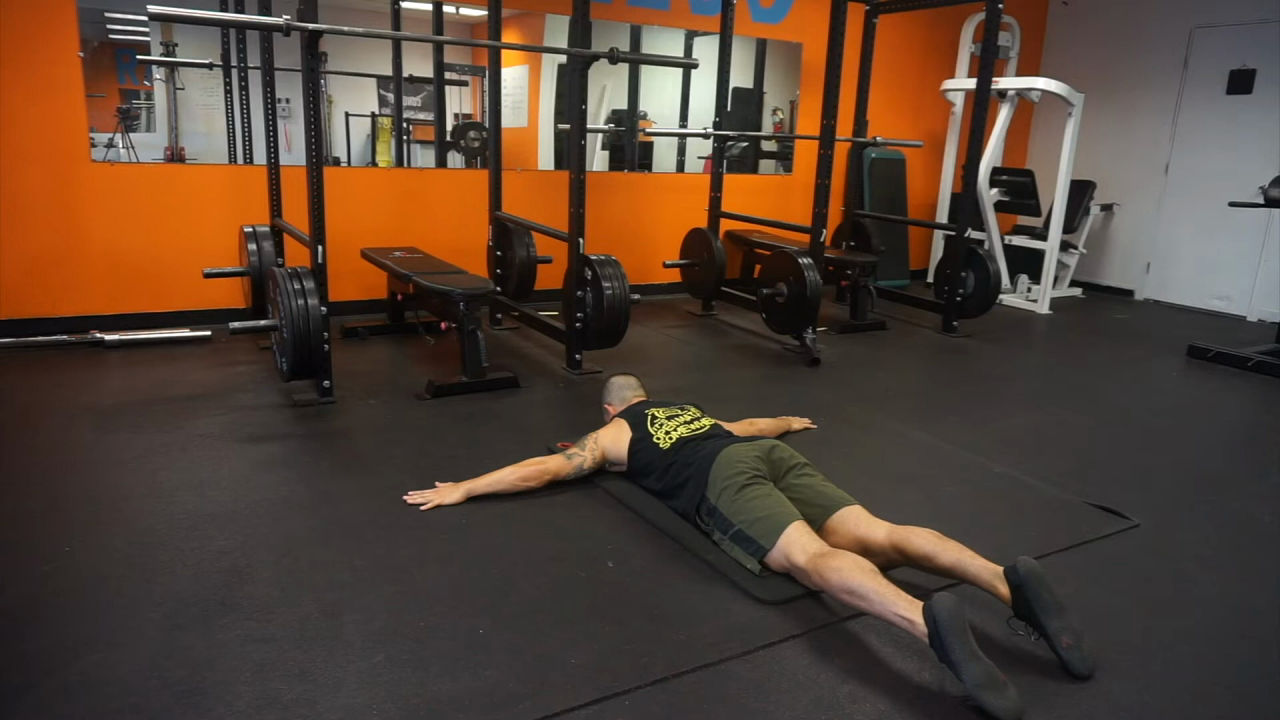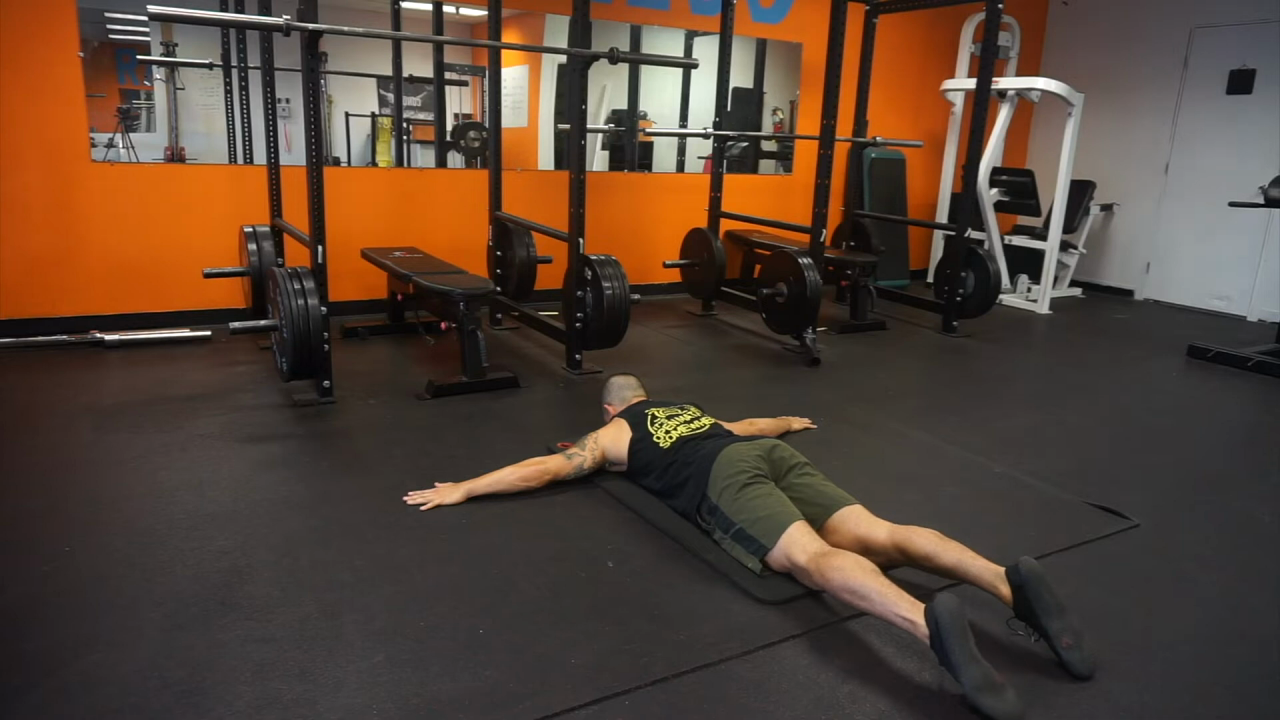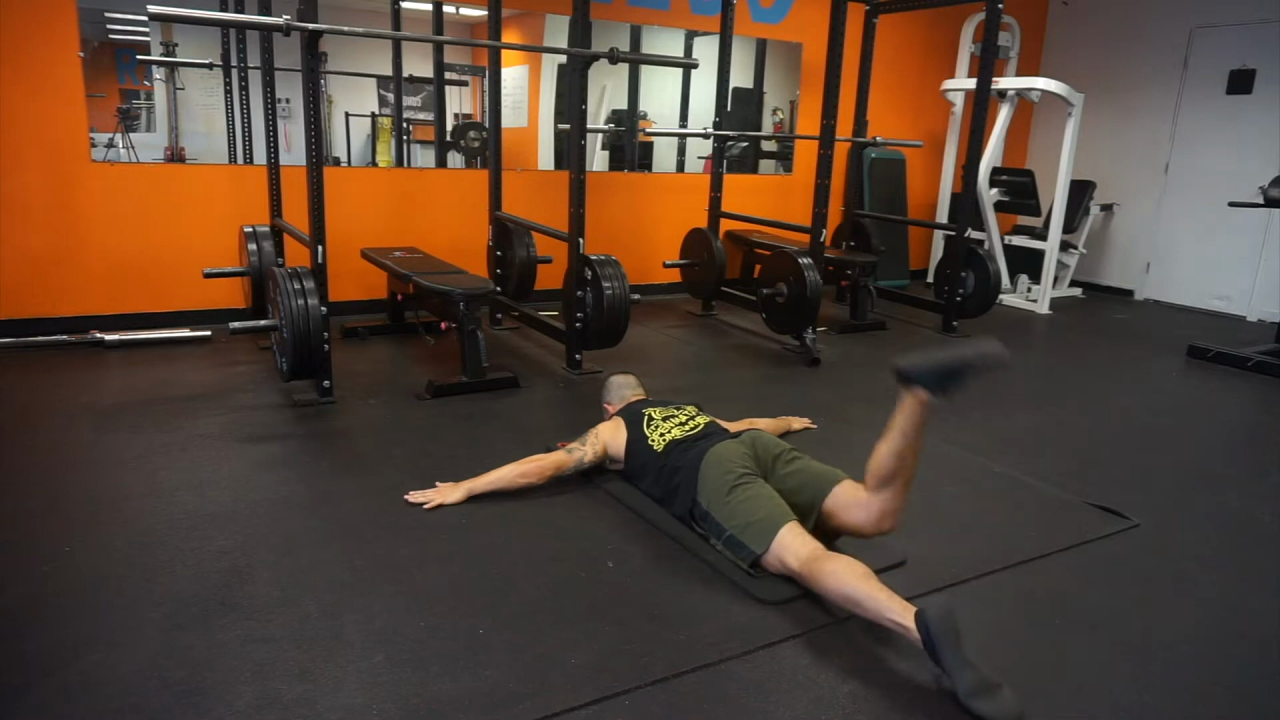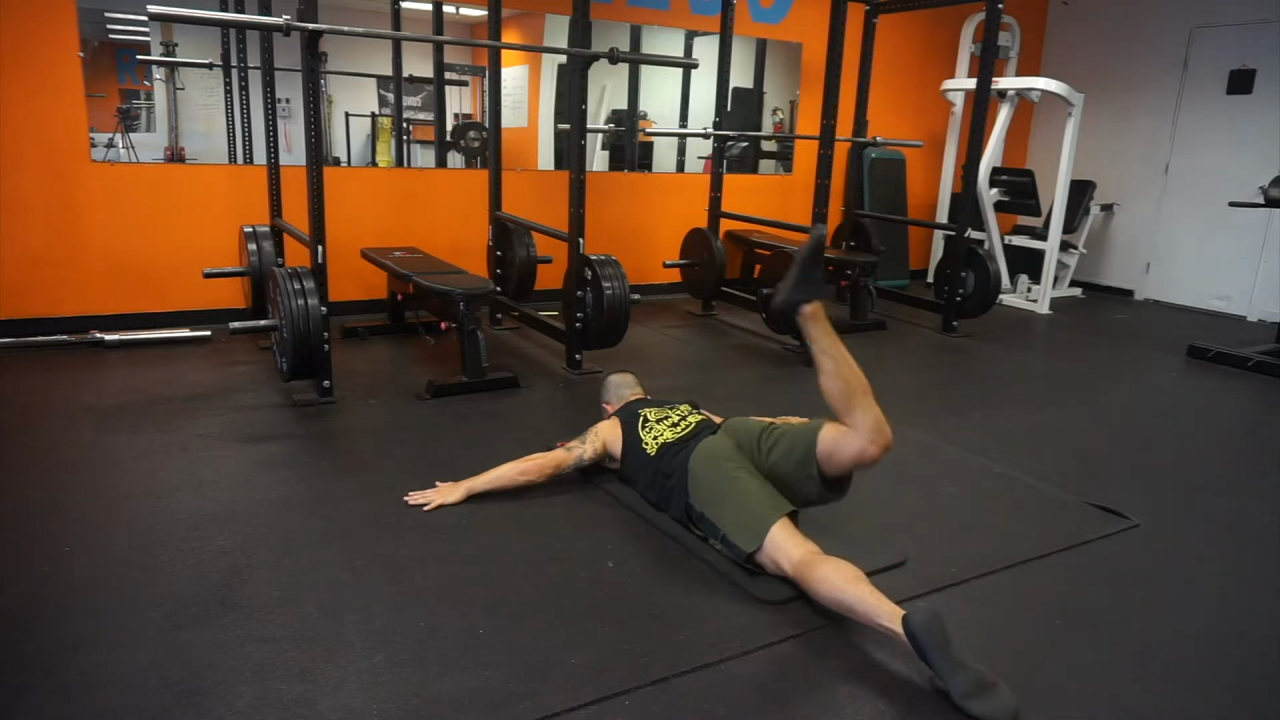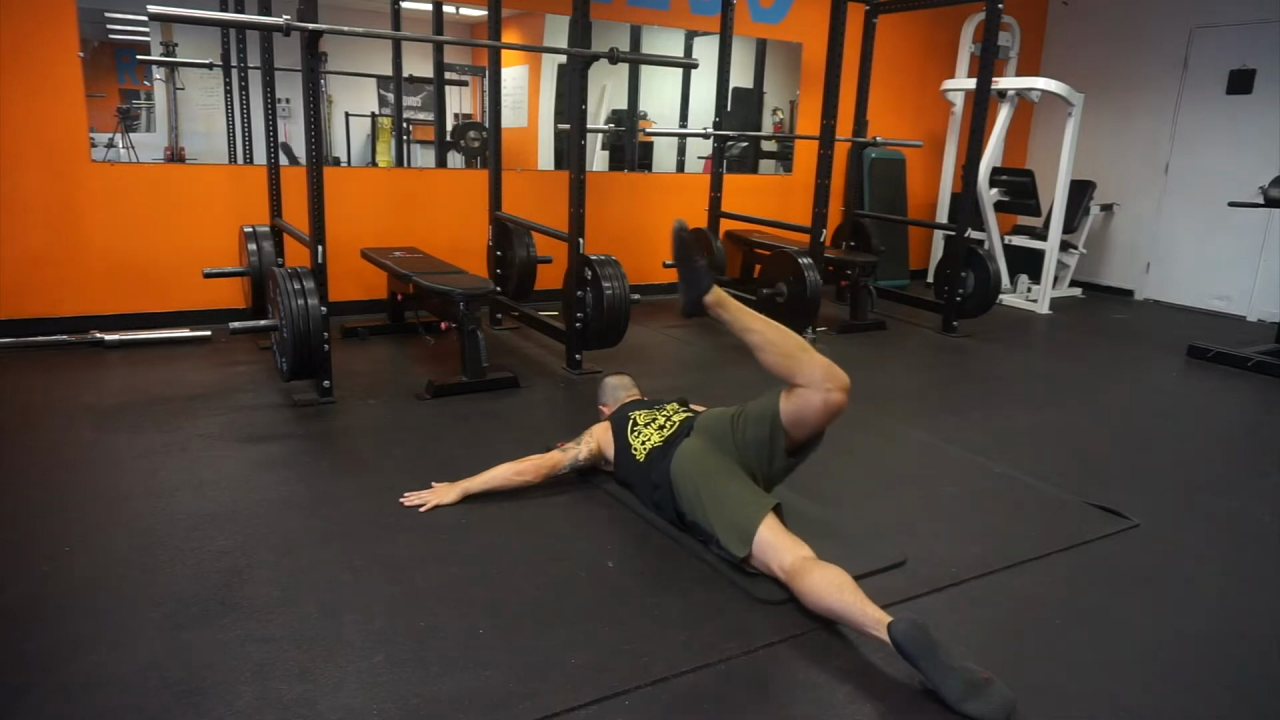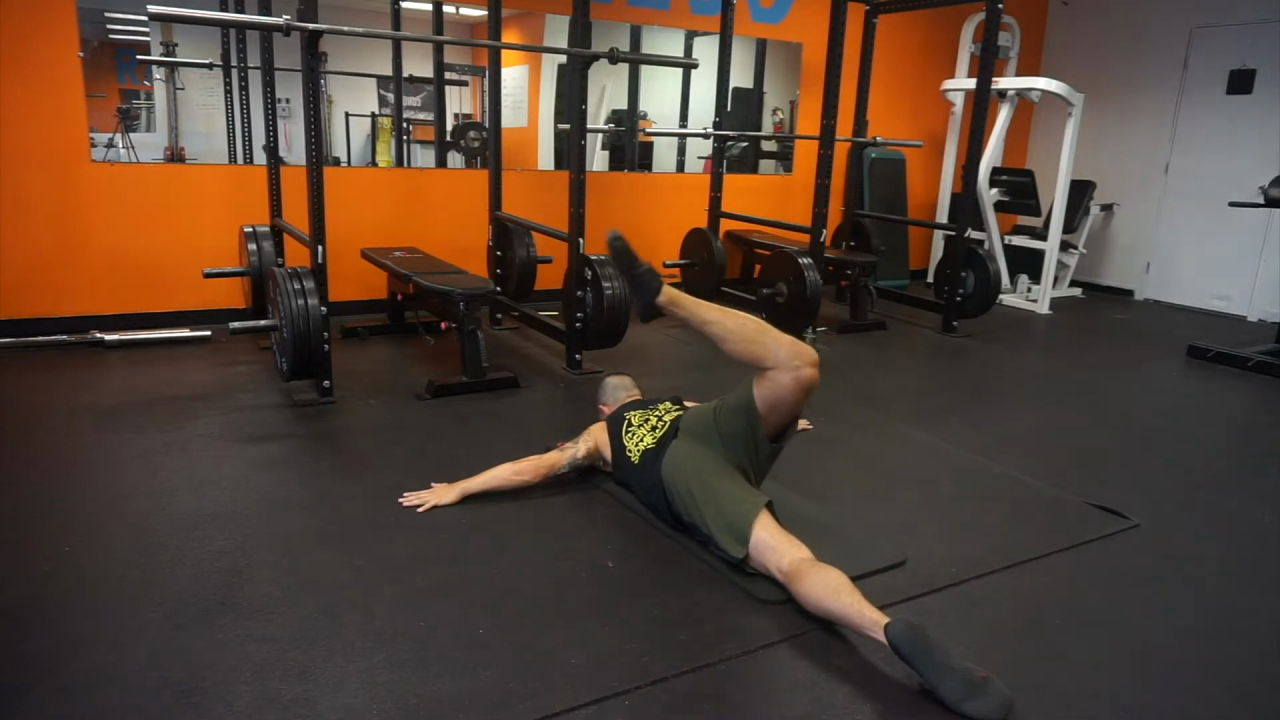
dt=0.5s
person 1, frame 1
left shoulder: (612, 434)
right shoulder: (689, 410)
left elbow: (542, 469)
right elbow: (757, 424)
left wrist: (460, 489)
right wrist: (787, 422)
left hip: (727, 480)
right hip: (772, 454)
left knee: (814, 560)
right knee: (874, 536)
left ankle: (928, 620)
right ankle: (1007, 580)
person 1, frame 2
left shoulder: (612, 433)
right shoulder: (687, 408)
left elbow: (543, 468)
right elbow: (753, 424)
left wrist: (461, 489)
right wrist: (789, 421)
left hip: (726, 477)
right hip: (770, 454)
left knee: (815, 558)
right knee: (878, 537)
left ankle: (929, 621)
right ankle: (1011, 583)
person 1, frame 3
left shoulder: (610, 431)
right shoulder: (683, 409)
left elbow: (542, 466)
right elbow: (751, 423)
left wrist: (462, 489)
right wrist: (786, 424)
left hip: (717, 475)
right hip: (758, 446)
left knee: (806, 558)
right knee: (873, 511)
left ankle: (919, 625)
right ankle: (919, 387)
person 1, frame 4
left shoulder: (606, 432)
right shoulder: (686, 406)
left elbow: (541, 465)
right elbow: (736, 422)
left wrist: (461, 488)
right wrist: (787, 422)
left hip: (706, 474)
right hip: (742, 434)
left knee: (801, 560)
right knee: (870, 438)
left ankle: (910, 626)
right ankle: (805, 303)
person 1, frame 5
left shoulder: (601, 434)
right shoulder: (680, 404)
left elbow: (533, 468)
right elbow: (723, 417)
left wrist: (456, 488)
left hip: (689, 471)
right hip: (720, 430)
left knee: (792, 562)
left ankle: (893, 633)
person 1, frame 6
left shoulder: (598, 434)
right shoulder: (678, 400)
left elbow: (534, 467)
left wrist: (456, 489)
left hip: (688, 465)
right hip: (707, 435)
left knee: (791, 529)
left ankle: (855, 576)
